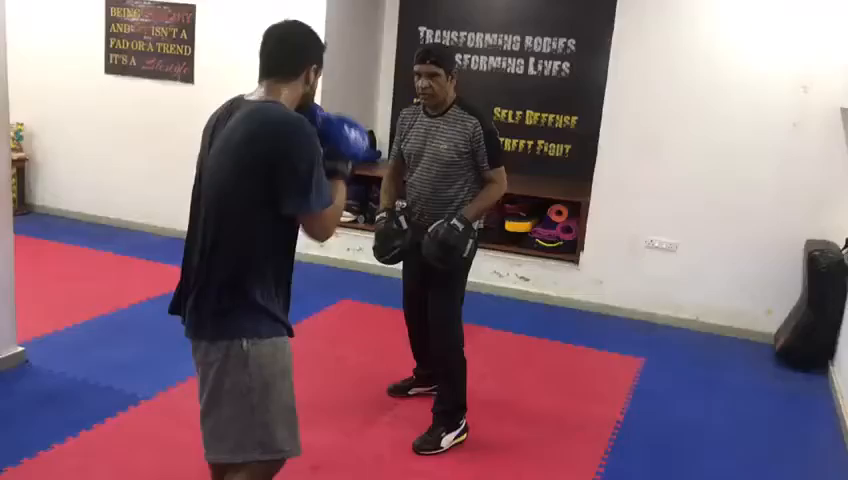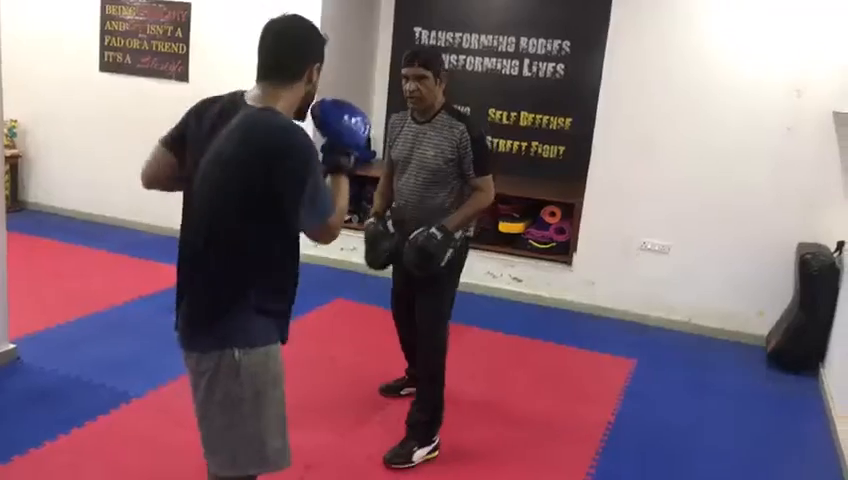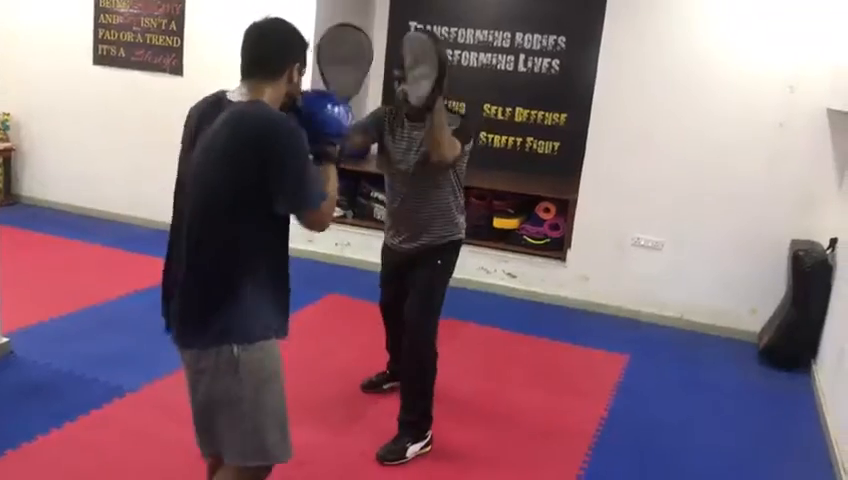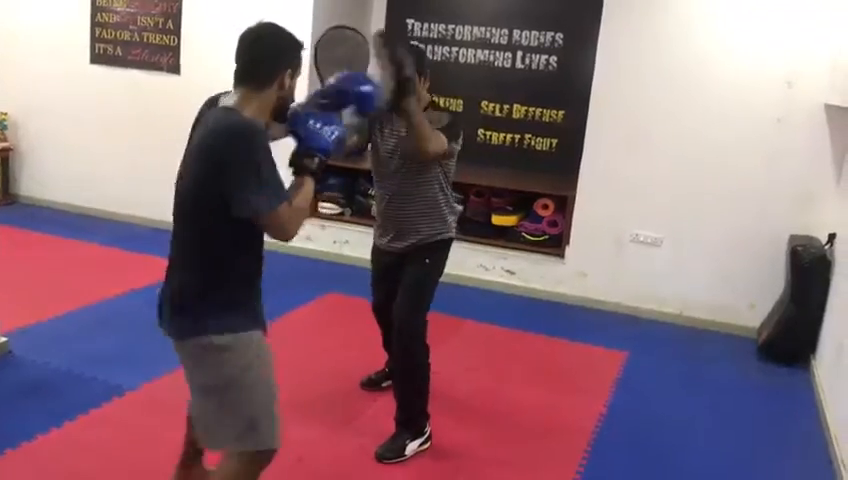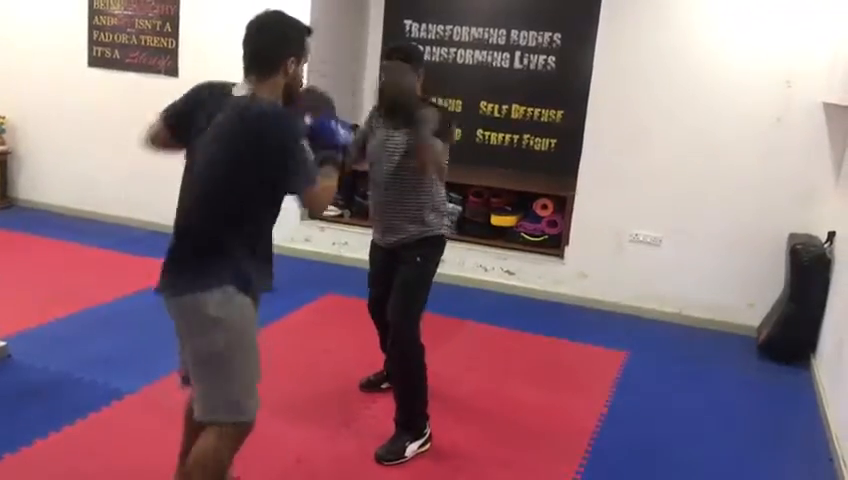
dt=0.4s
person 1, frame 1
left shoulder: (228, 115)
right shoulder: (291, 131)
right elbow: (320, 226)
right wrist: (339, 176)
left hip: (206, 302)
right hip: (244, 316)
left knee: (224, 431)
person 1, frame 2
left shoulder: (212, 111)
right shoulder: (287, 142)
left elbow: (152, 174)
right elbow: (327, 229)
right wrist: (339, 169)
left hip: (204, 308)
right hip: (239, 327)
person 1, frame 3
left shoulder: (207, 110)
right shoulder: (277, 130)
right elbow: (318, 216)
right wrist: (328, 155)
left hip: (196, 306)
right hip: (232, 319)
left knee: (225, 432)
person 1, frame 4
left shoulder: (219, 112)
right shoulder: (241, 139)
right elbow: (283, 224)
left wrist: (314, 111)
right wrist: (309, 166)
left hip: (188, 297)
right hip: (216, 311)
left knee: (212, 388)
person 1, frame 5
left shoulder: (209, 99)
right shoulder: (270, 121)
left elbow: (157, 136)
right elbow: (319, 197)
right wrist: (330, 158)
left hip: (197, 275)
right hip: (216, 286)
left knee: (207, 392)
right knee: (232, 419)
person 2, frame 1
left shoulder: (474, 125)
right shoulder: (407, 118)
left elbow: (498, 184)
right elbow: (394, 171)
left wrist: (461, 221)
right wrist: (385, 212)
right hip: (415, 233)
left knee: (445, 321)
right knee: (414, 309)
left ankle: (452, 420)
right ankle: (426, 375)
person 2, frame 2
left shoulder: (462, 131)
right shoulder: (396, 123)
left elbow: (485, 194)
right elbow: (387, 177)
left wrist: (444, 228)
right wrist: (376, 219)
left hip: (444, 244)
right hip: (407, 239)
left knee: (431, 329)
right knee: (403, 312)
left ankle: (425, 434)
right ankle: (417, 376)
person 2, frame 3
left shoulder: (453, 126)
right shoulder: (387, 119)
left elbow: (441, 156)
right elbow: (349, 139)
left wrist: (434, 100)
left hip: (439, 243)
right hip: (398, 239)
left knee: (419, 326)
right knee: (391, 310)
left ankle: (416, 431)
right ankle: (398, 370)
person 2, frame 4
left shoulder: (441, 121)
right shoulder: (378, 118)
left elbow: (430, 148)
left wrist: (411, 98)
left hip: (429, 242)
right hip: (386, 238)
left knee: (409, 323)
right knee: (384, 309)
left ankle: (415, 428)
right ankle: (397, 368)
person 2, frame 5
left shoulder: (432, 117)
right shoulder: (378, 114)
left elbow: (430, 167)
right elbow: (355, 153)
left wrist: (409, 114)
left hip: (422, 238)
right hip: (384, 236)
left knee: (403, 323)
right knee: (380, 308)
left ankle: (415, 429)
right ankle: (396, 369)
